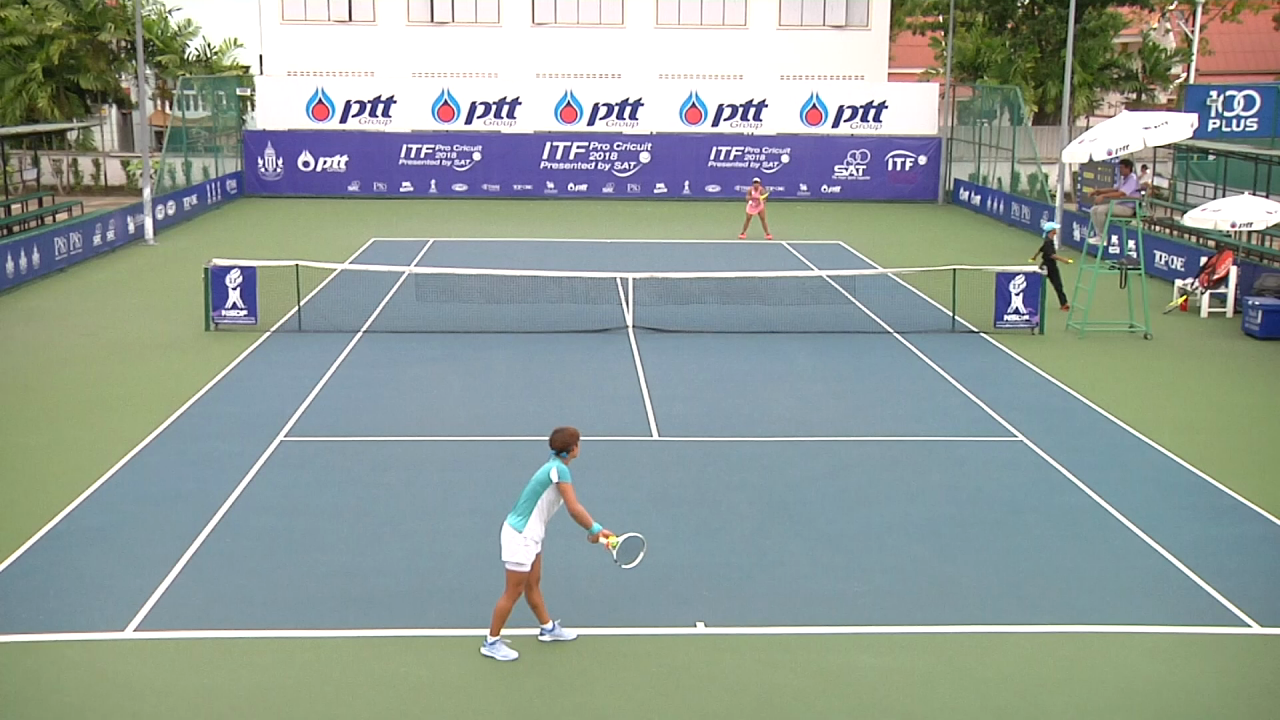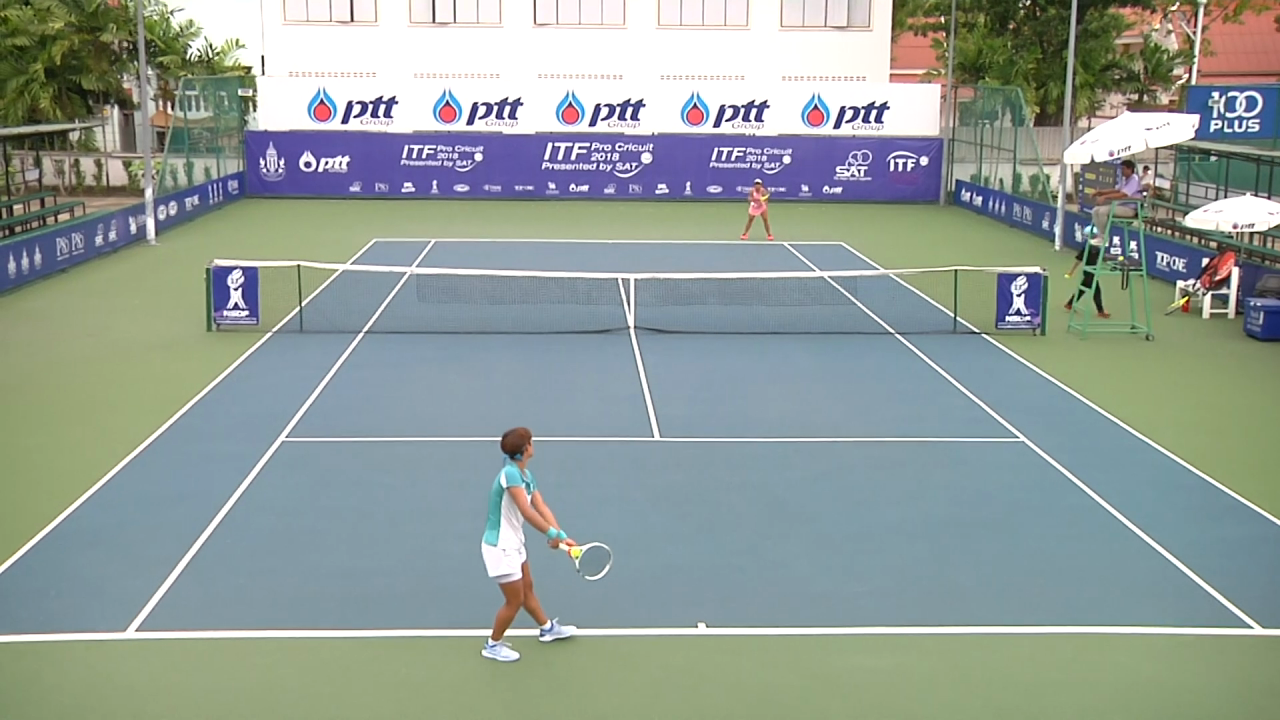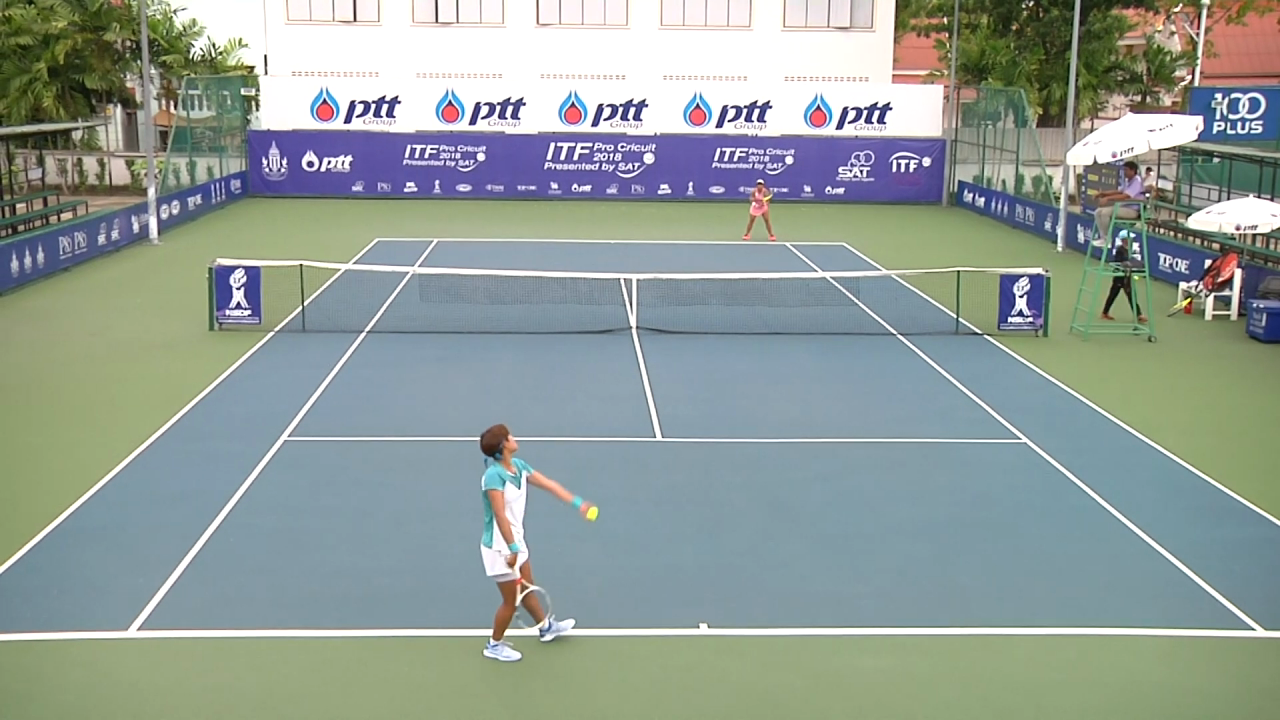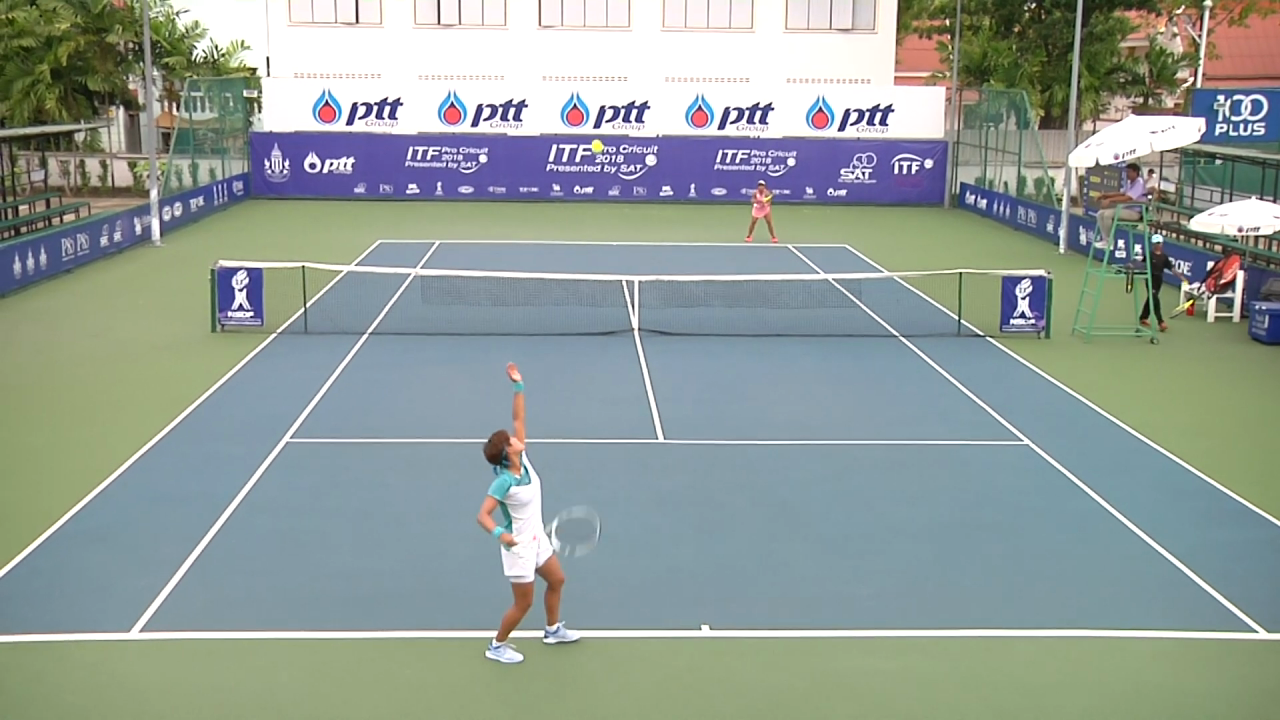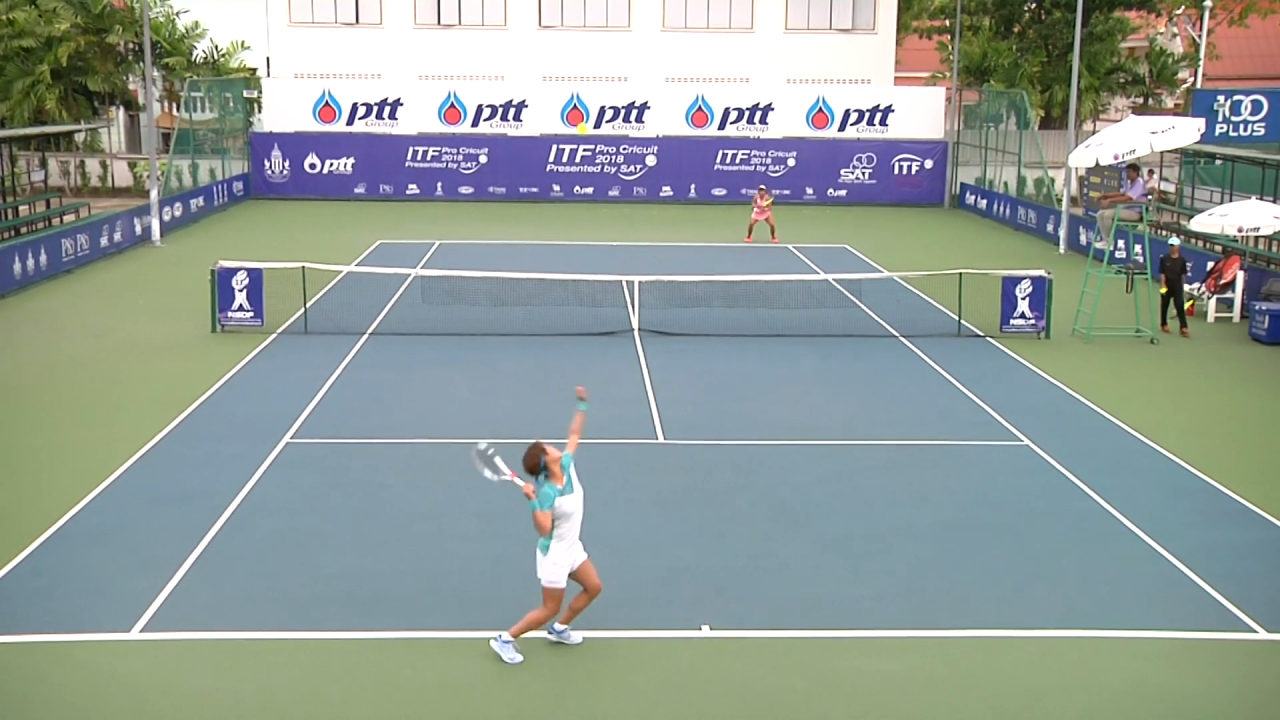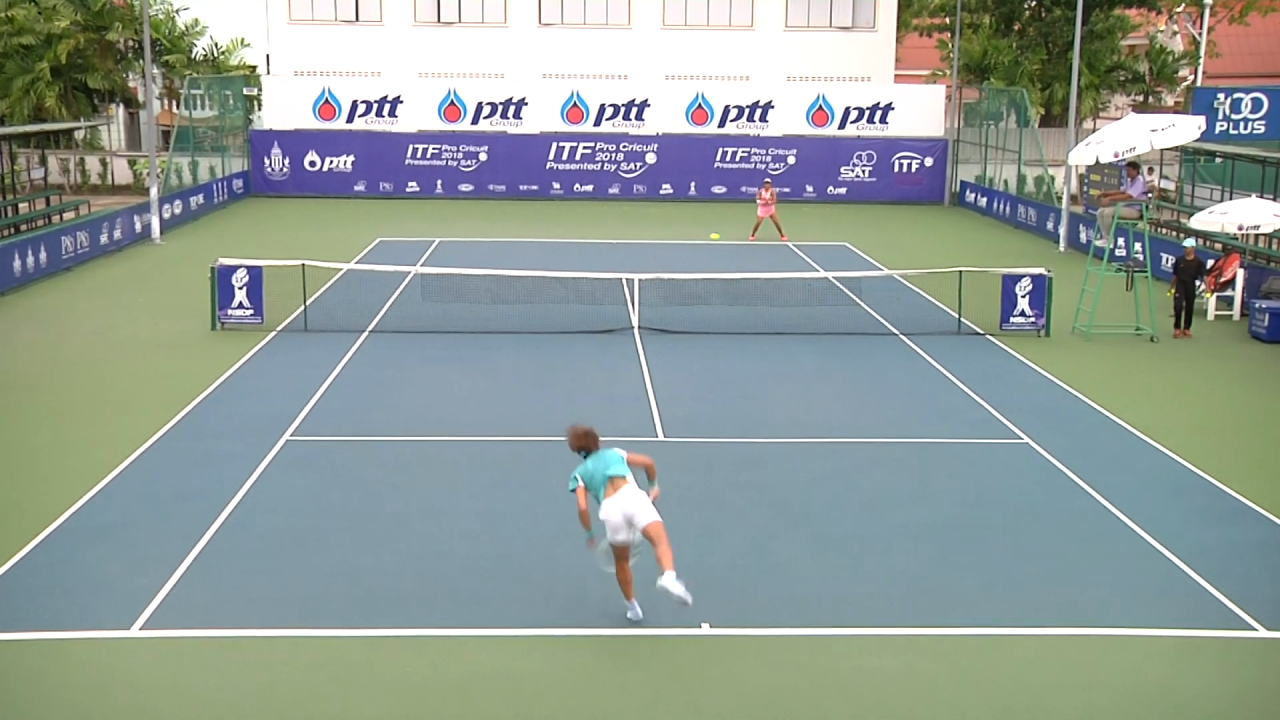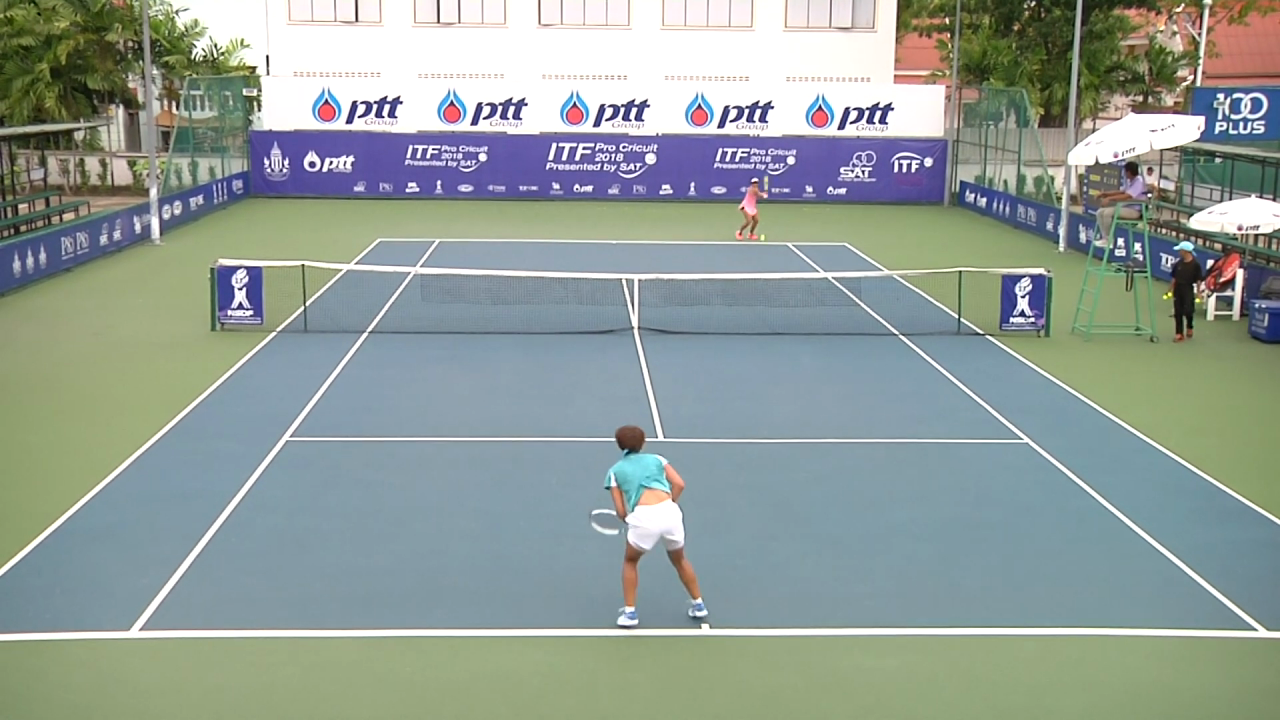
dt=0.5s
person 1, frame 1
left shoulder: (557, 468)
right shoulder: (559, 469)
left elbow: (574, 506)
right elbow: (574, 509)
left wrist: (597, 529)
right wrist: (594, 529)
left hip: (530, 535)
right hip: (520, 536)
left knee: (532, 584)
right knee: (513, 591)
left ankle: (548, 628)
right ankle: (491, 642)
person 1, frame 2
left shoulder: (526, 475)
right shoulder: (509, 474)
left elbow: (542, 508)
right elbow: (527, 512)
left wrist: (561, 535)
right wrist: (552, 534)
left hip: (513, 544)
right hip: (500, 547)
left knee: (527, 589)
right knee: (514, 600)
left ankle: (547, 628)
right ankle: (493, 645)
person 1, frame 3
left shoulder: (520, 466)
right shoulder: (494, 476)
left elbow: (548, 484)
right elbow: (500, 516)
left wrist: (576, 502)
right wrist: (511, 549)
left hip: (516, 543)
right hip: (500, 548)
right knee: (511, 599)
left ankle: (546, 627)
right ankle: (494, 644)
person 1, frame 4
left shoulder: (522, 461)
right shoulder: (503, 482)
left elbow: (519, 418)
right elbow: (483, 515)
left wrist: (518, 386)
right wrist: (500, 534)
left hip: (538, 540)
right hip: (518, 548)
left knee: (557, 581)
right knee: (524, 603)
left ankle: (553, 630)
right ankle: (497, 646)
person 1, frame 5
left shoulder: (567, 467)
right shoulder: (547, 495)
left elbow: (573, 436)
right elbow: (544, 531)
left wrist: (581, 406)
right wrist: (532, 500)
left hip: (573, 547)
right hip: (555, 553)
left knee: (594, 588)
right knee: (551, 608)
left ankle: (560, 629)
right ankle: (506, 639)
person 1, frame 6
left shoulder: (579, 473)
right shoulder: (613, 453)
left elbow: (583, 508)
right elbow: (648, 462)
left wrist: (590, 533)
right wrist: (652, 485)
left hip: (611, 510)
right hip: (634, 498)
left knee: (621, 562)
right knee: (661, 543)
left ankle: (632, 606)
right ankle: (669, 578)
person 1, frame 7
left shoulder: (615, 471)
right shoulder: (656, 459)
left elbow: (621, 512)
right elbow: (680, 485)
left wrist: (630, 518)
left hip: (644, 520)
right hip: (671, 516)
left knee: (630, 561)
right knee: (679, 561)
left ankle: (629, 612)
right ankle: (697, 604)
